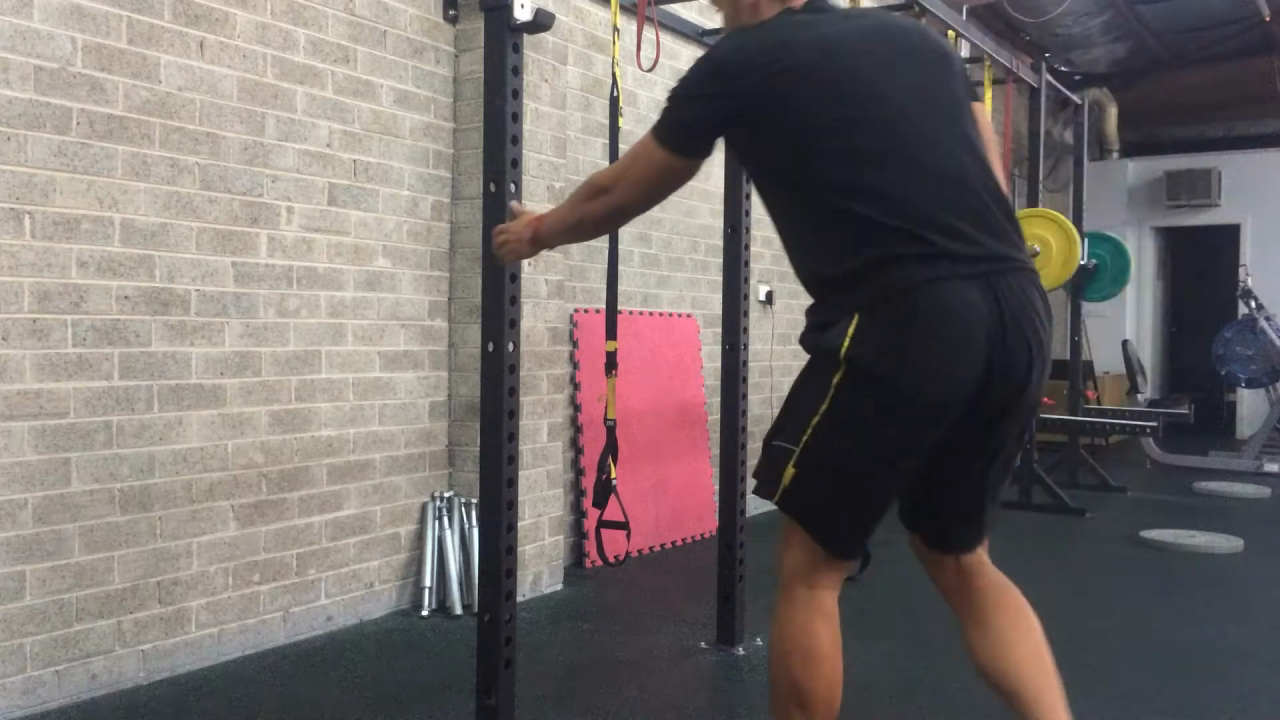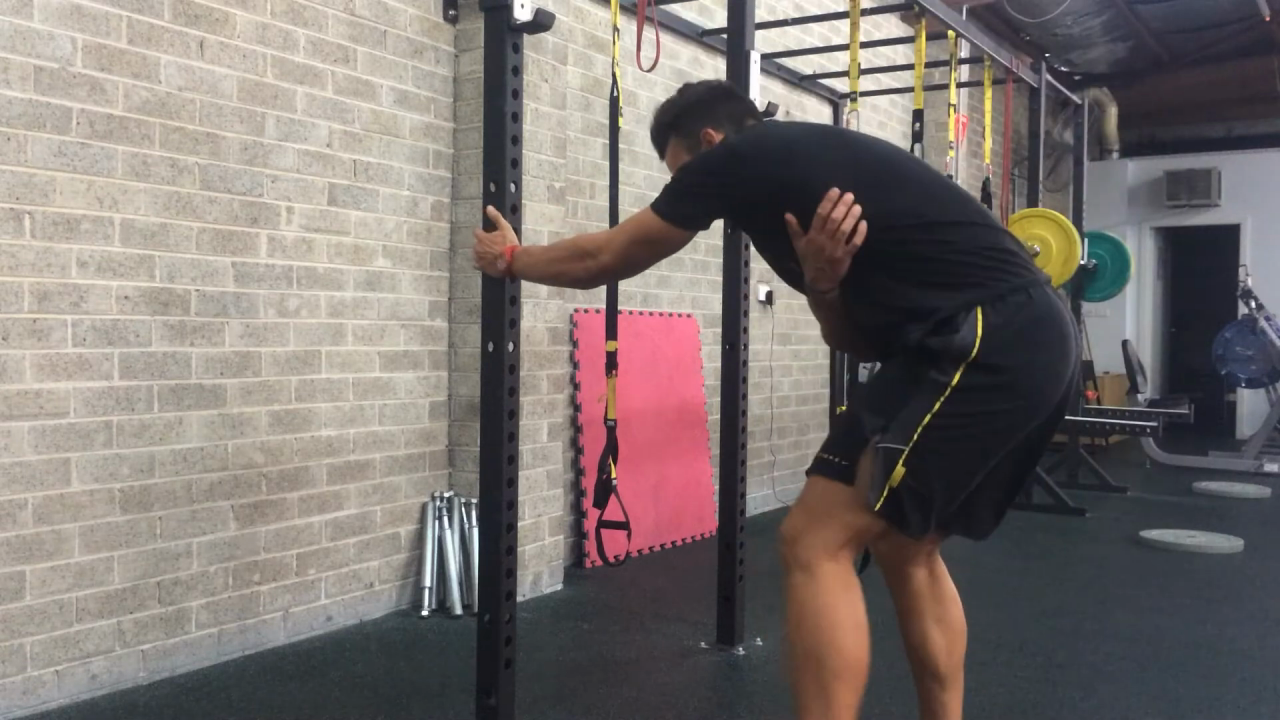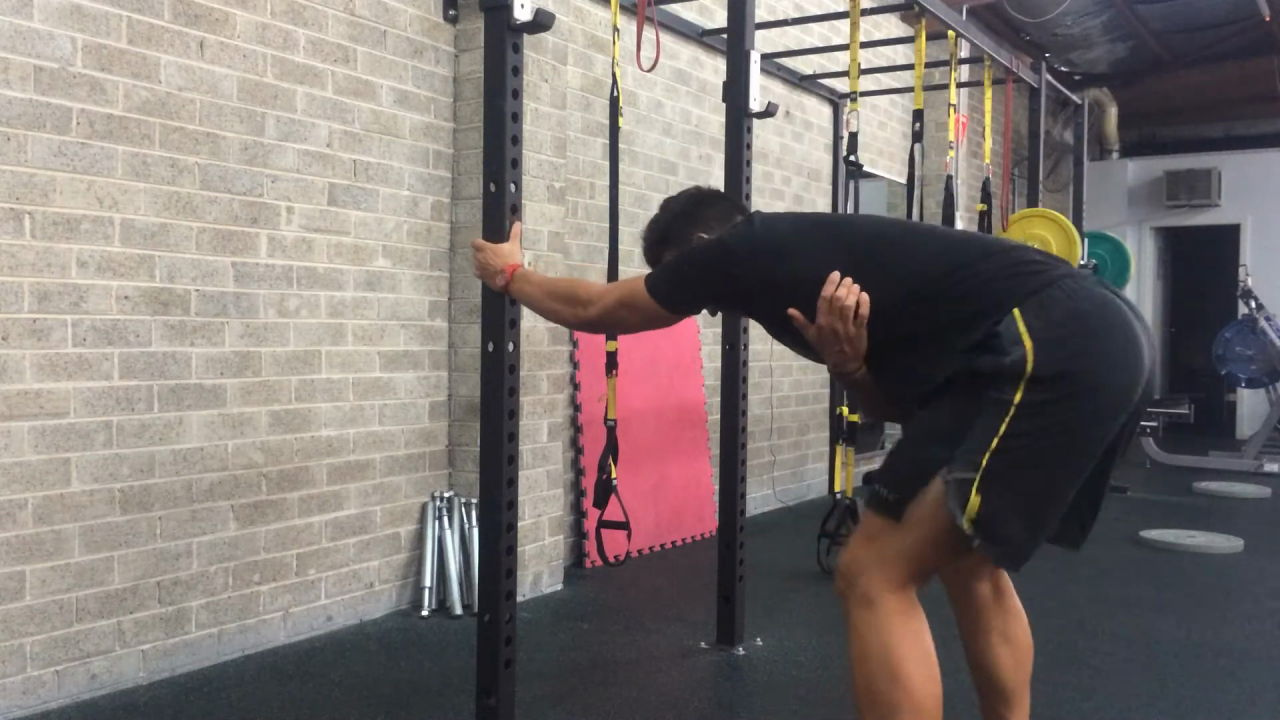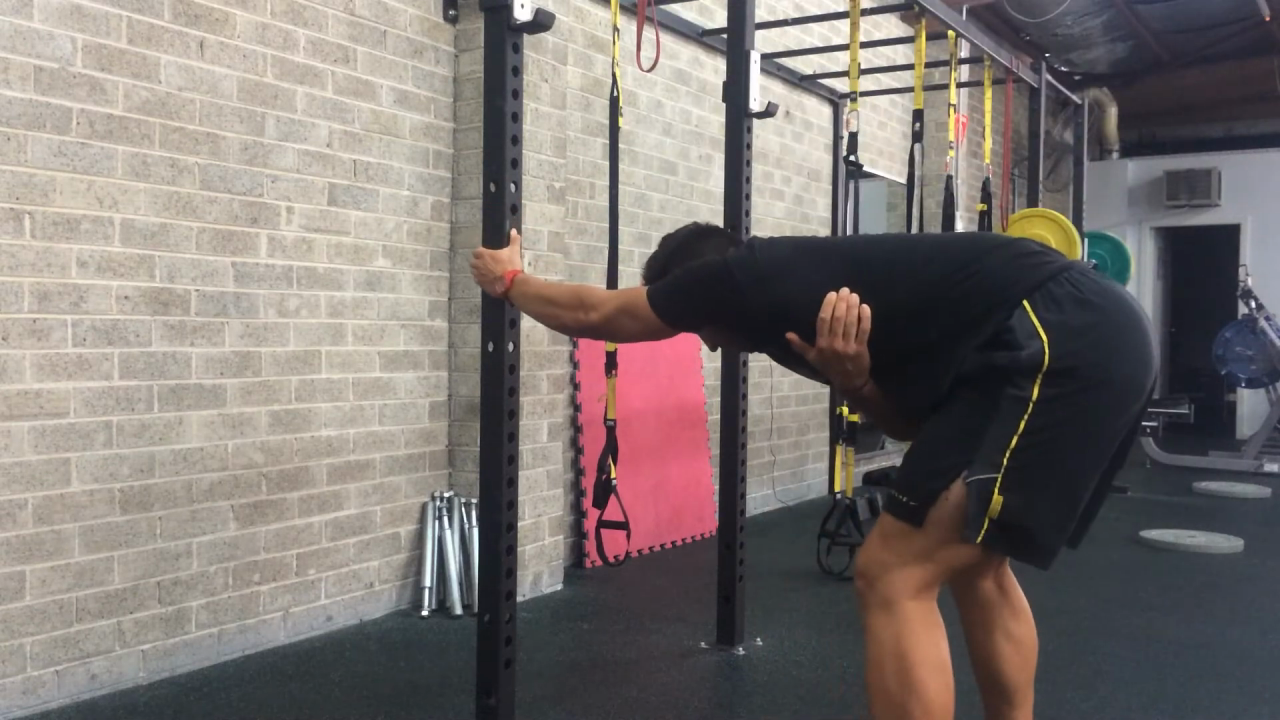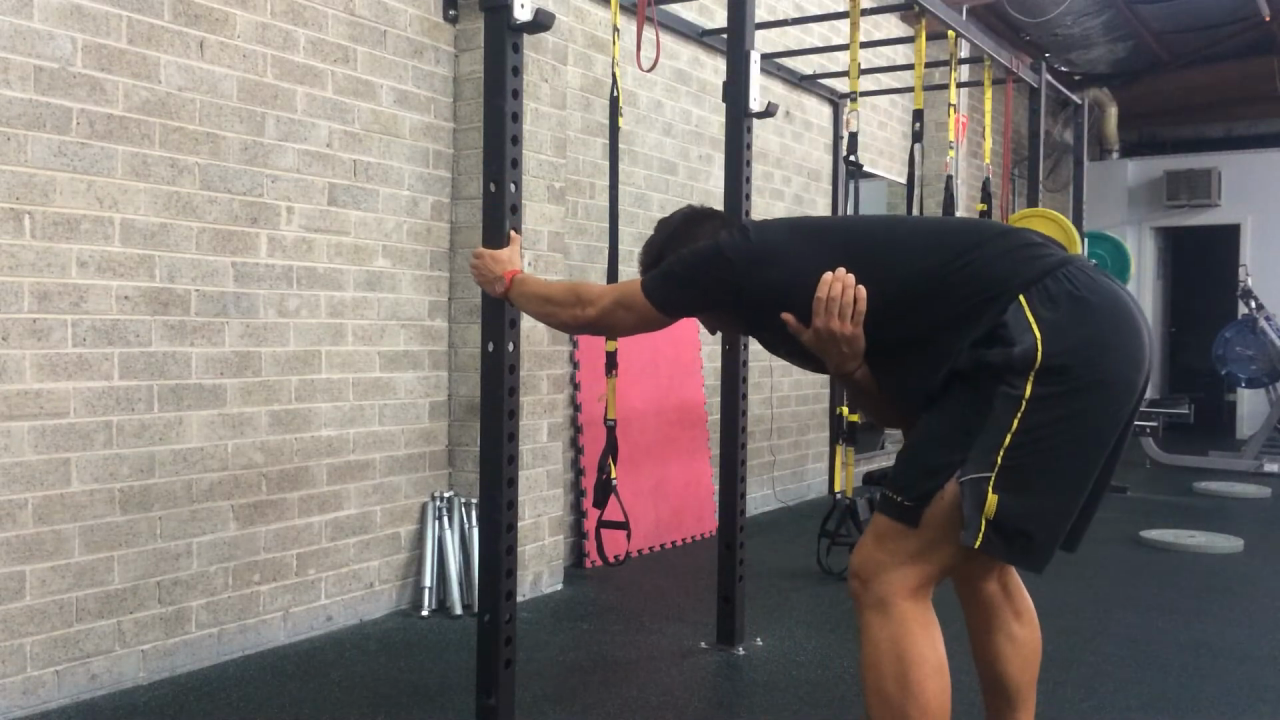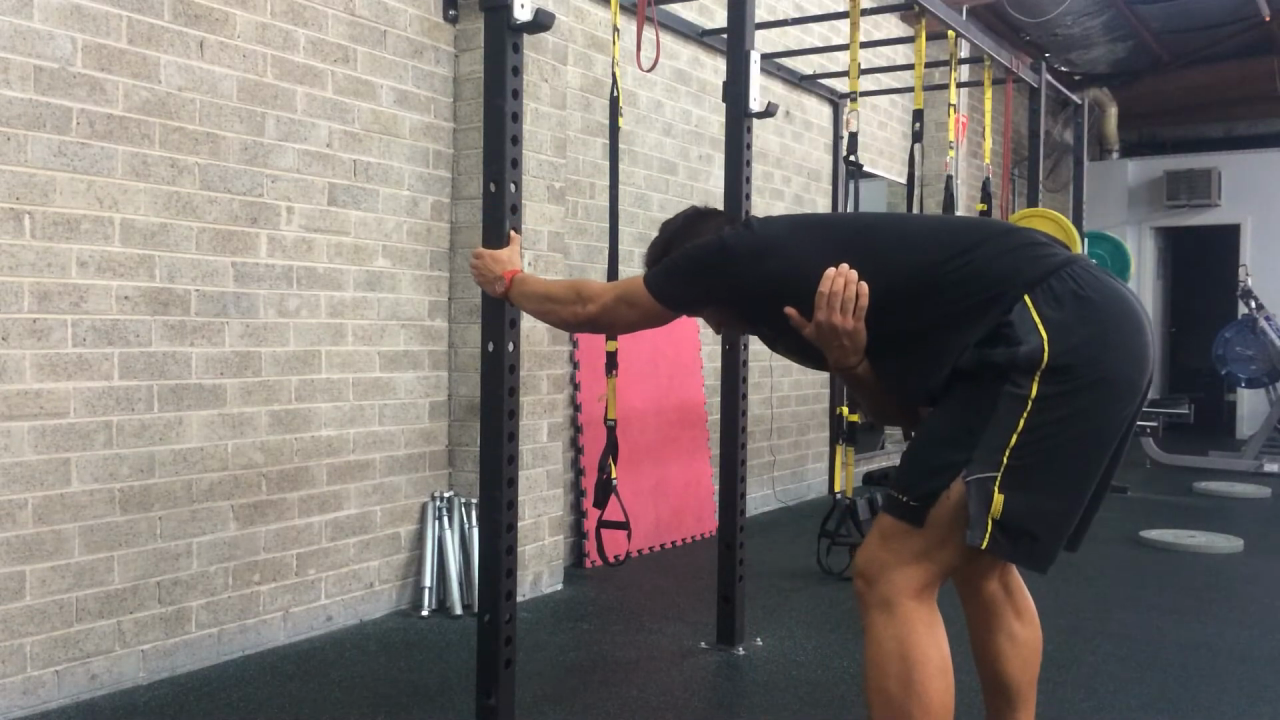
dt=0.7s
person 1, frame 1
left shoulder: (743, 60)
left elbow: (615, 197)
right elbow: (990, 187)
left wrist: (535, 231)
left hip: (906, 325)
right hip: (1015, 310)
left knee: (809, 571)
right knee: (957, 560)
person 1, frame 2
left shoulder: (738, 158)
right shoulder: (813, 162)
left elbow: (604, 259)
right elbow: (861, 342)
left wrist: (511, 258)
right wrist: (826, 286)
left hip: (987, 337)
right hip: (1032, 334)
left knee: (815, 543)
right knee: (904, 545)
person 1, frame 3
left shoulder: (735, 253)
right shoulder: (806, 252)
left elbow: (597, 308)
right elbow: (911, 401)
left wrist: (509, 273)
right wrist: (850, 366)
left hip: (1049, 345)
right hip: (1106, 334)
left knee: (875, 577)
right knee: (973, 564)
person 1, frame 4
left shoulder: (738, 278)
right shoulder: (805, 279)
left elbow: (595, 314)
right elbow: (916, 419)
left wrist: (509, 279)
right wrist: (855, 381)
left hip: (1057, 342)
right hip: (1099, 329)
left knee: (894, 578)
right knee: (974, 563)
person 1, frame 5
left shoulder: (730, 261)
right shoulder: (793, 263)
left elbow: (592, 312)
right elbow: (910, 410)
left wrist: (508, 278)
right wrist: (850, 366)
left hip: (1049, 338)
right hip: (1093, 325)
left knee: (888, 577)
right knee: (979, 562)
person 1, frame 6
left shoulder: (734, 256)
right shoulder: (796, 265)
left elbow: (592, 308)
right elbow: (910, 407)
left wrist: (508, 280)
right wrist: (850, 363)
left hip: (1056, 338)
right hip: (1098, 325)
left knee: (894, 576)
right knee: (979, 562)
